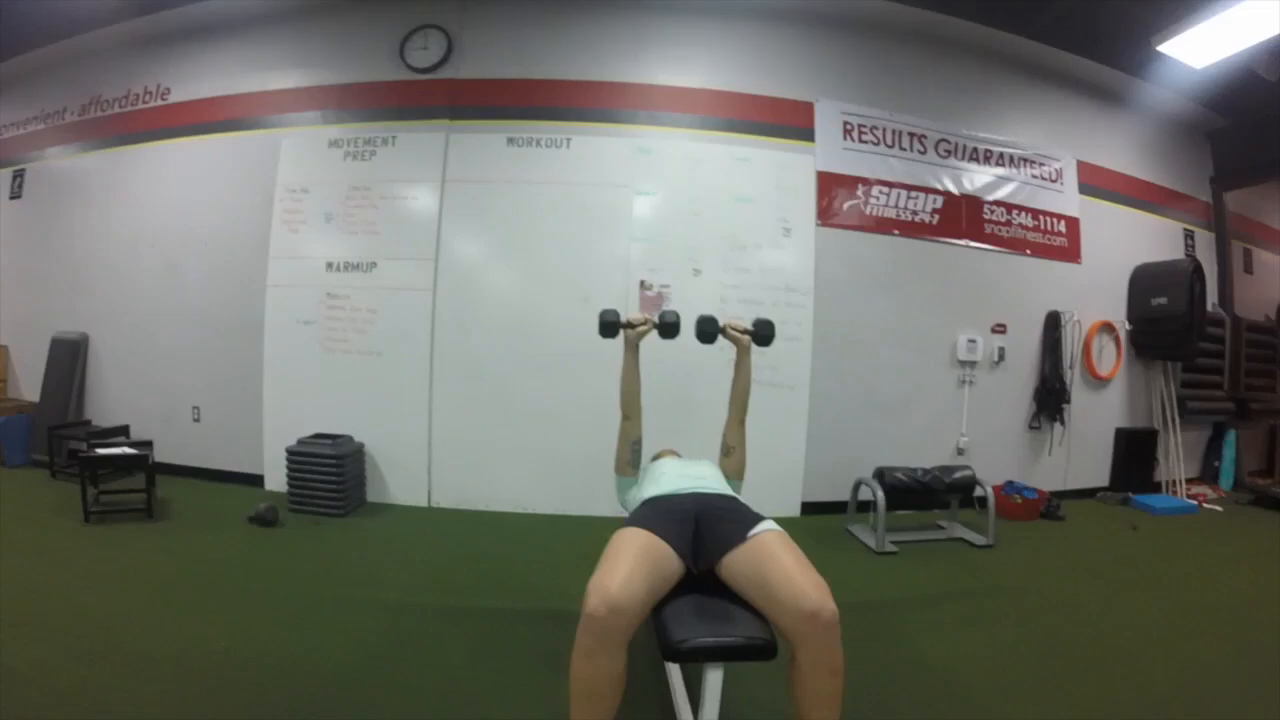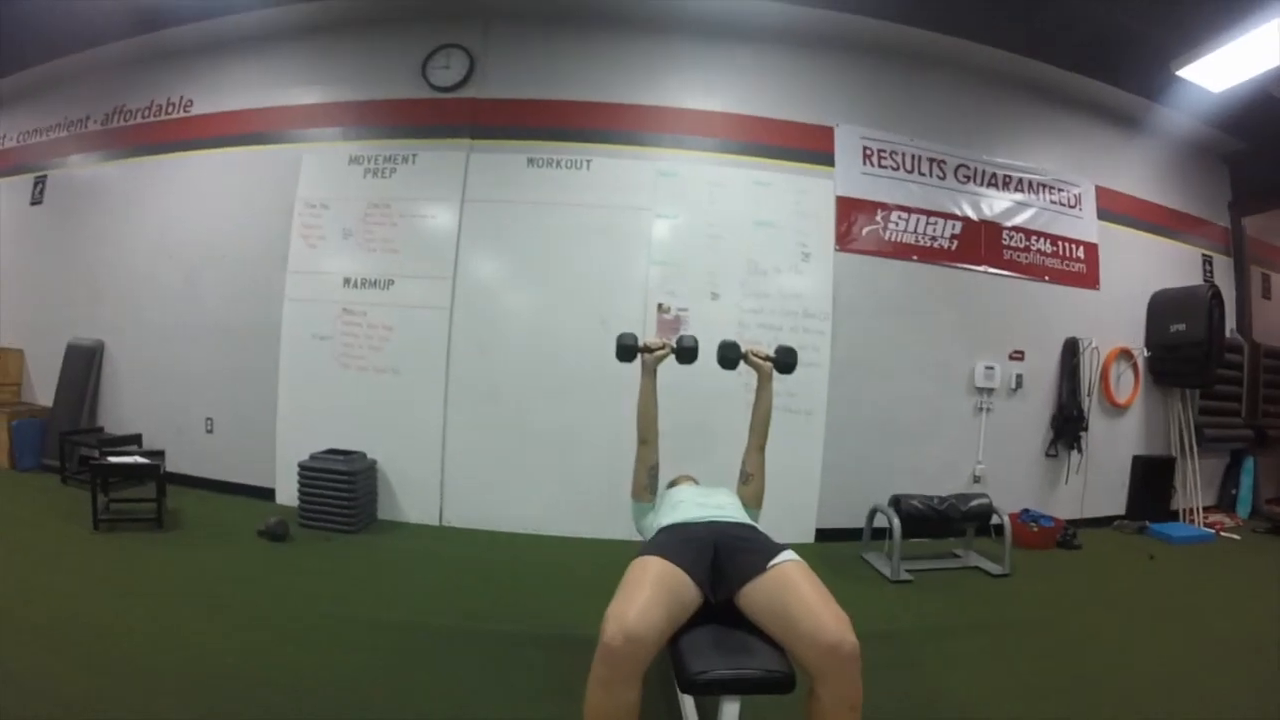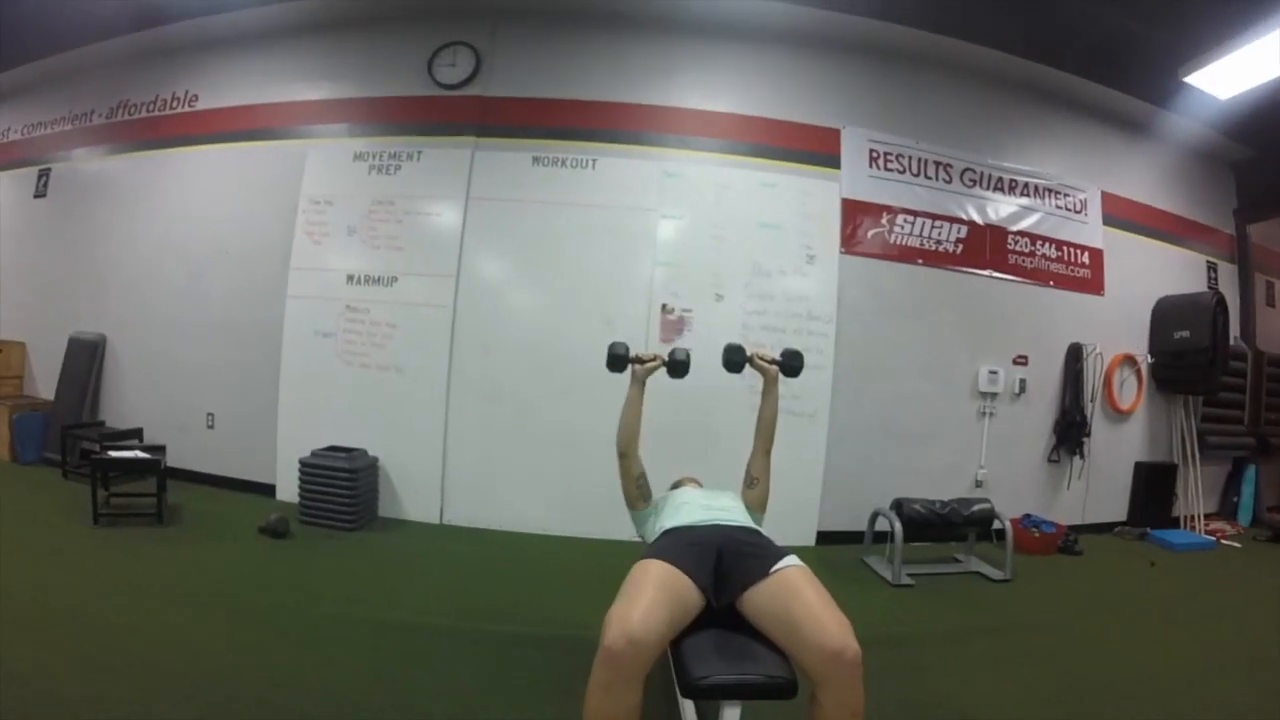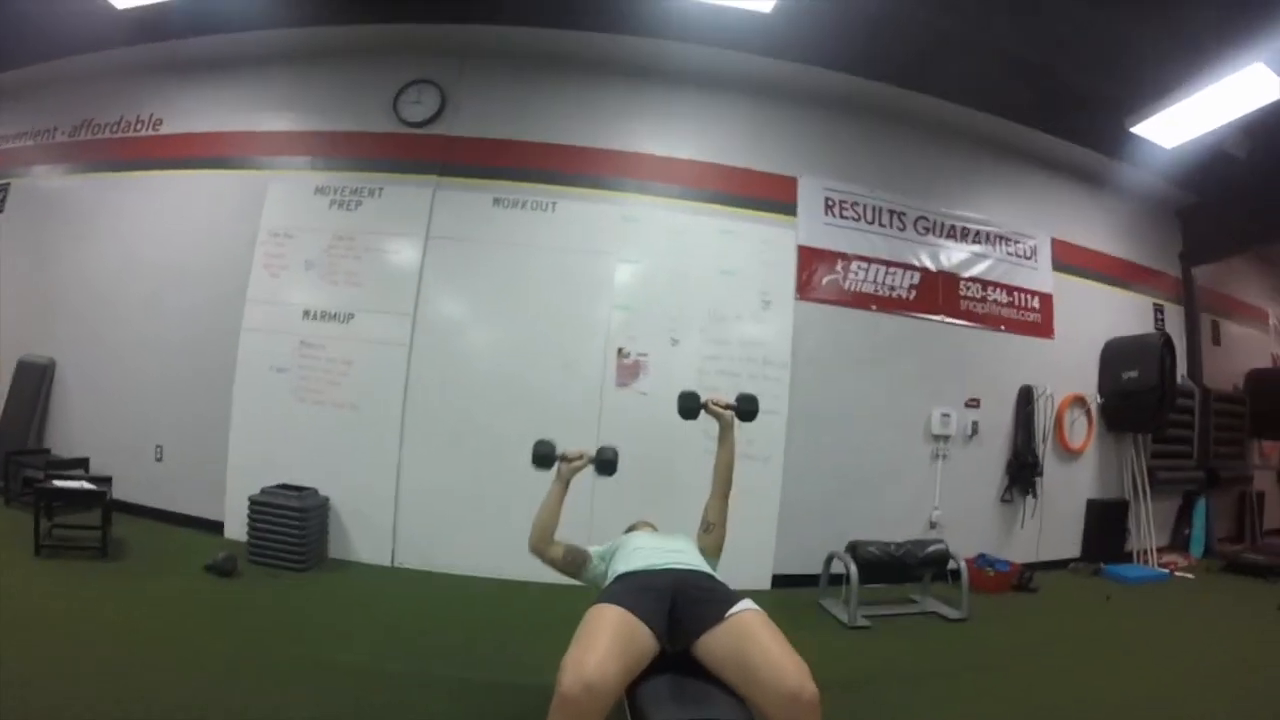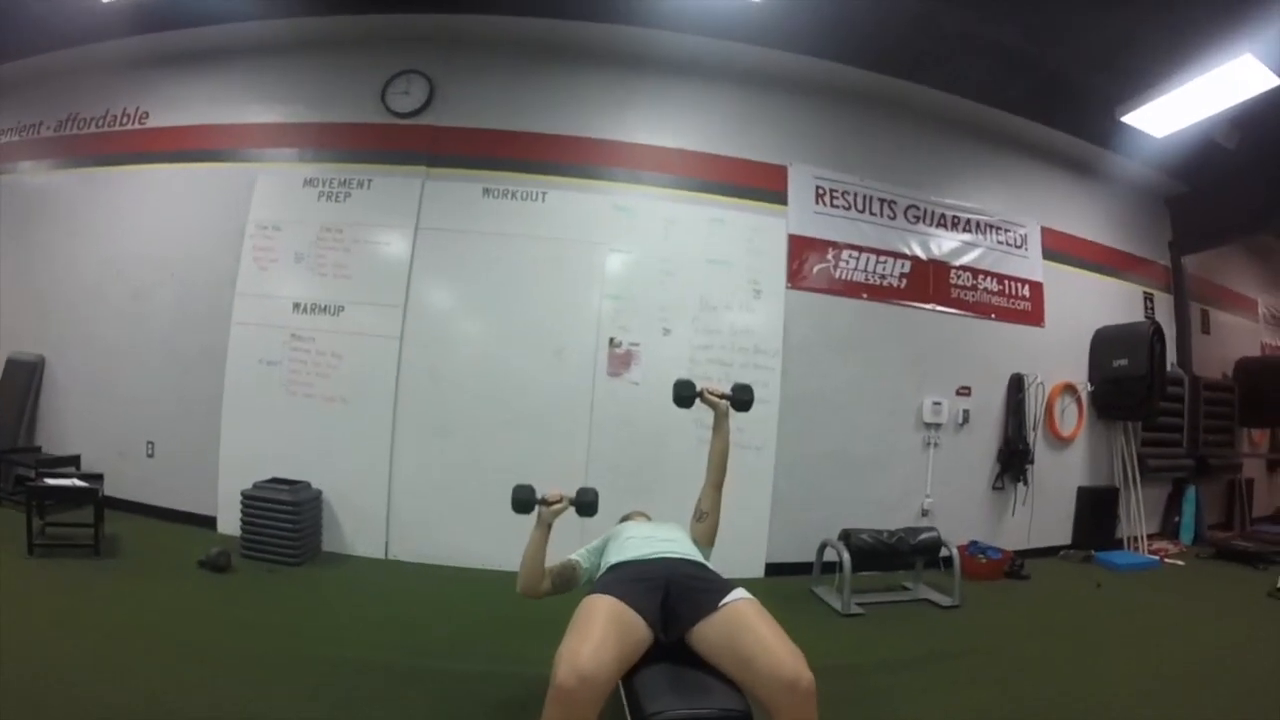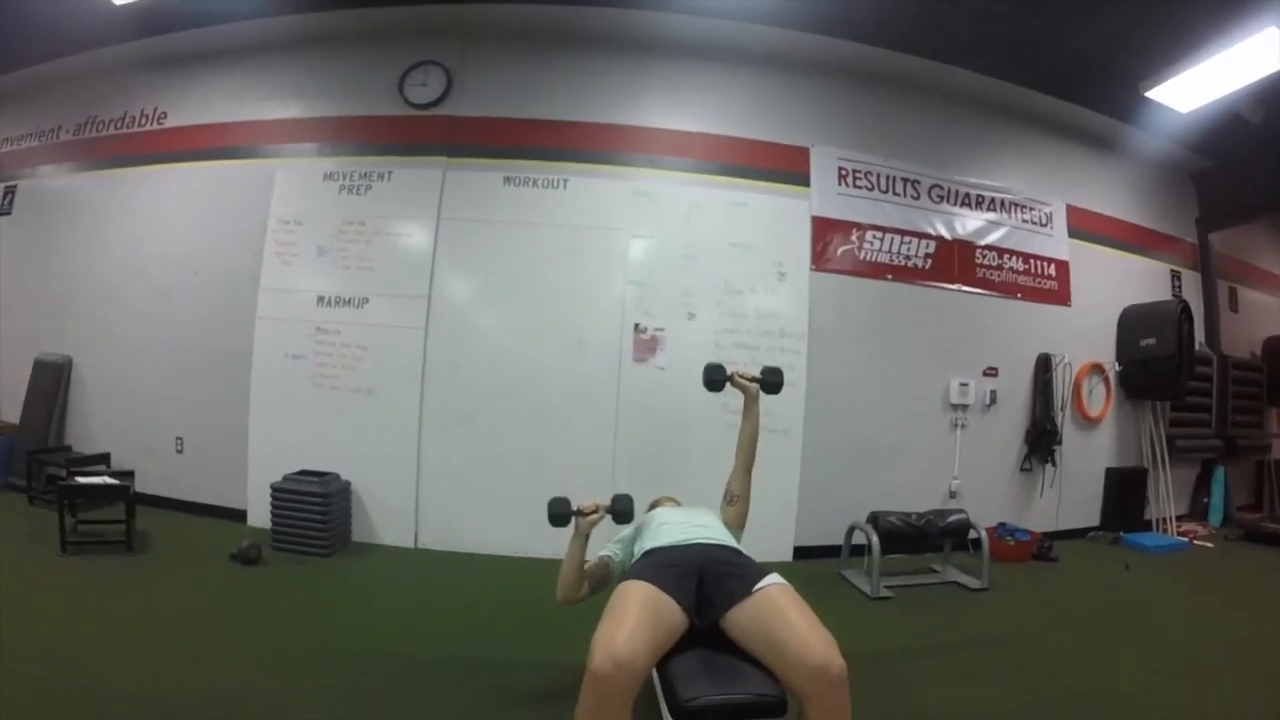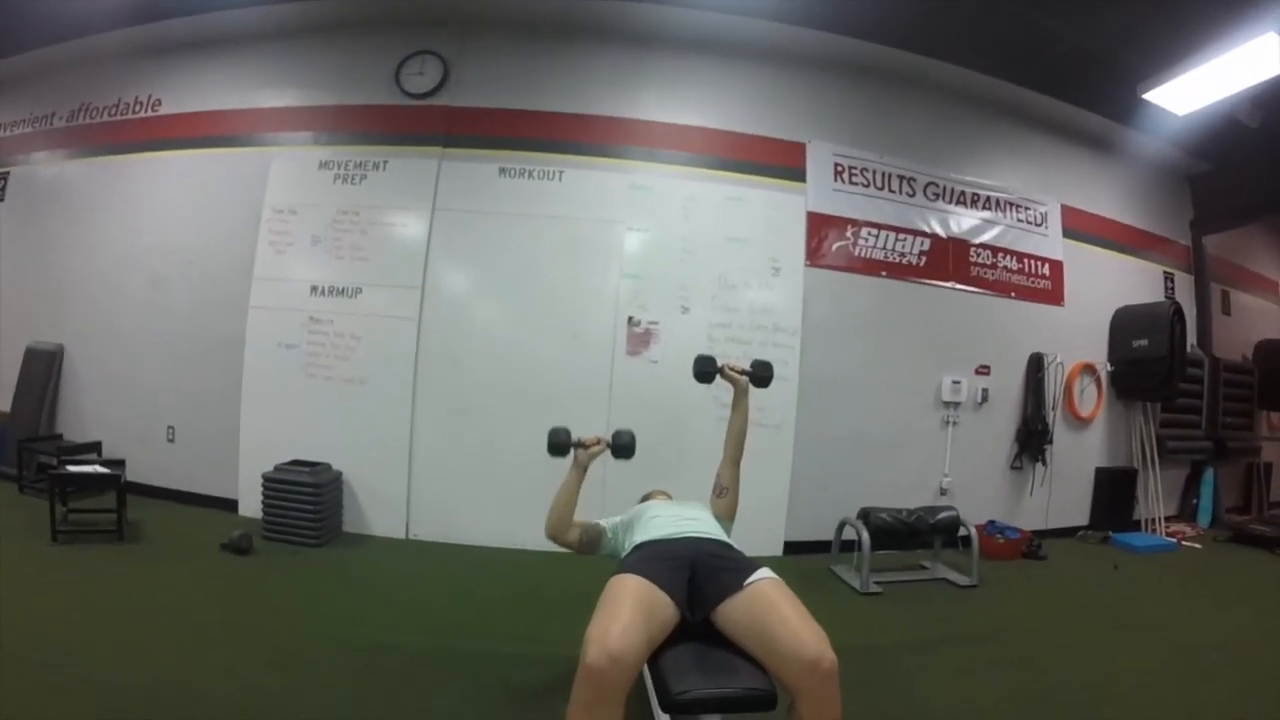
dt=0.3s
person 1, frame 1
left shoulder: (717, 475)
right shoulder: (638, 485)
left elbow: (736, 420)
right elbow: (630, 420)
left wrist: (743, 352)
right wrist: (630, 348)
left knee: (819, 616)
right knee: (603, 612)
person 1, frame 2
left shoulder: (735, 503)
right shoulder: (656, 511)
left elbow: (755, 447)
right elbow: (647, 443)
left wrist: (765, 377)
right wrist: (648, 372)
left knee: (840, 650)
right knee: (619, 642)
person 1, frame 3
left shoulder: (737, 503)
right shoulder: (658, 510)
left elbow: (761, 452)
right elbow: (627, 453)
left wrist: (770, 383)
right wrist: (639, 383)
left knee: (842, 656)
right knee: (621, 647)
person 1, frame 4
left shoulder: (691, 548)
right shoulder: (610, 553)
left elbow: (720, 494)
right elbow: (541, 546)
left wrist: (726, 428)
right wrist: (562, 480)
right knee: (577, 693)
person 1, frame 5
left shoulder: (686, 538)
right shoulder: (605, 545)
left elbow: (713, 486)
right elbow: (532, 586)
left wrist: (721, 418)
right wrist: (544, 523)
left knee: (796, 685)
right knee: (572, 683)
person 1, frame 6
left shoulder: (716, 522)
right shoulder: (635, 533)
left elbow: (742, 470)
right elbow: (569, 593)
left wrist: (751, 400)
right wrist: (582, 532)
left knee: (827, 672)
right knee: (607, 670)
person 1, frame 7
left shoulder: (709, 515)
right shoulder: (625, 526)
left elbow: (731, 462)
right elbow: (558, 529)
left wrist: (741, 395)
right wrist: (580, 465)
left knee: (819, 667)
right knee: (601, 665)
